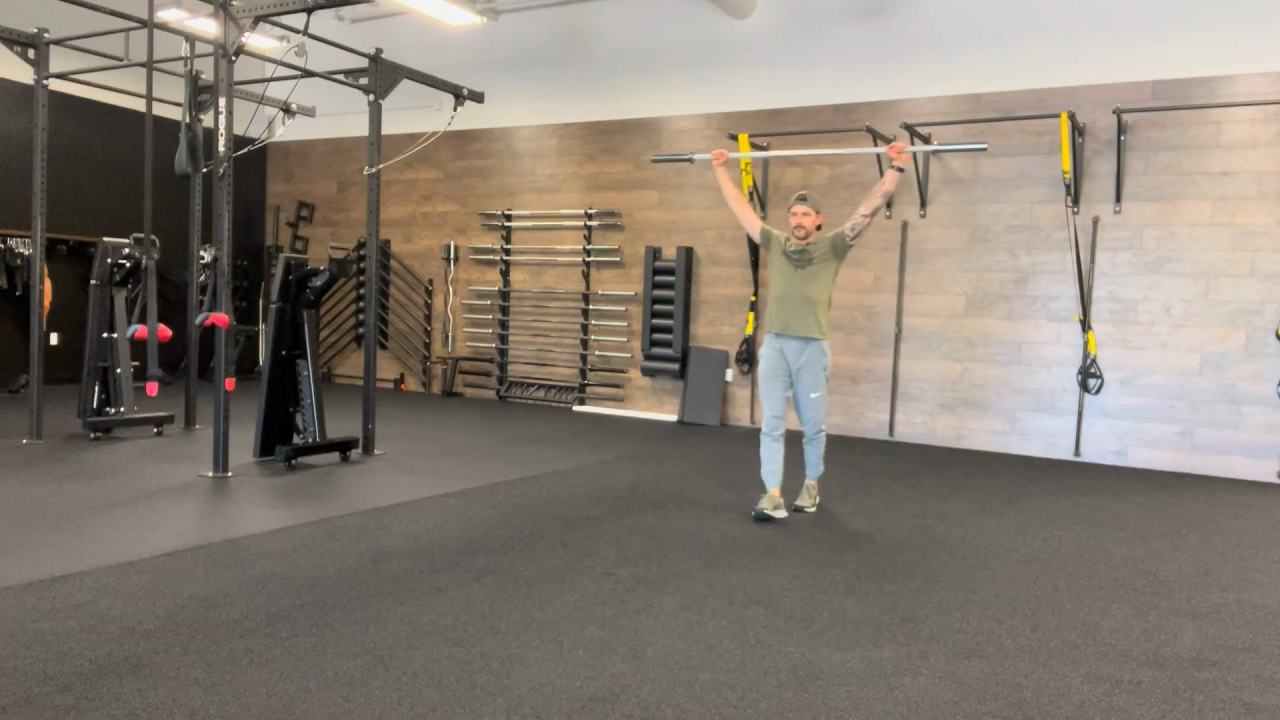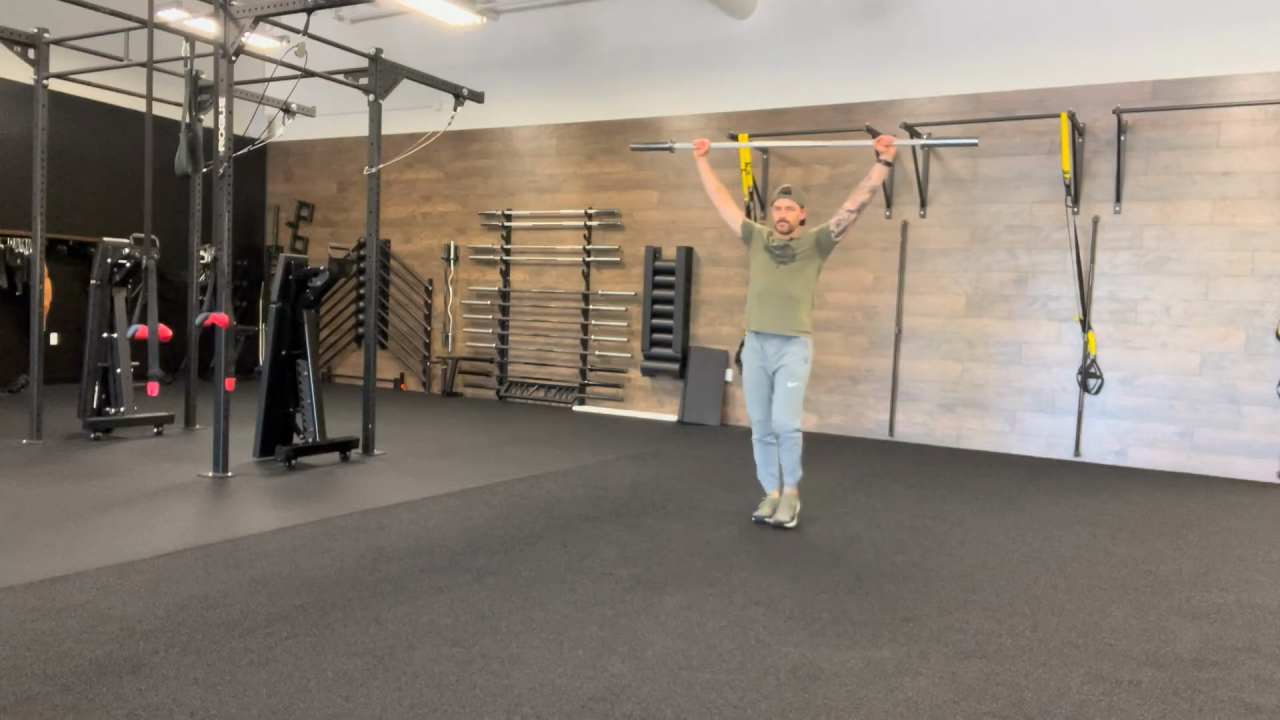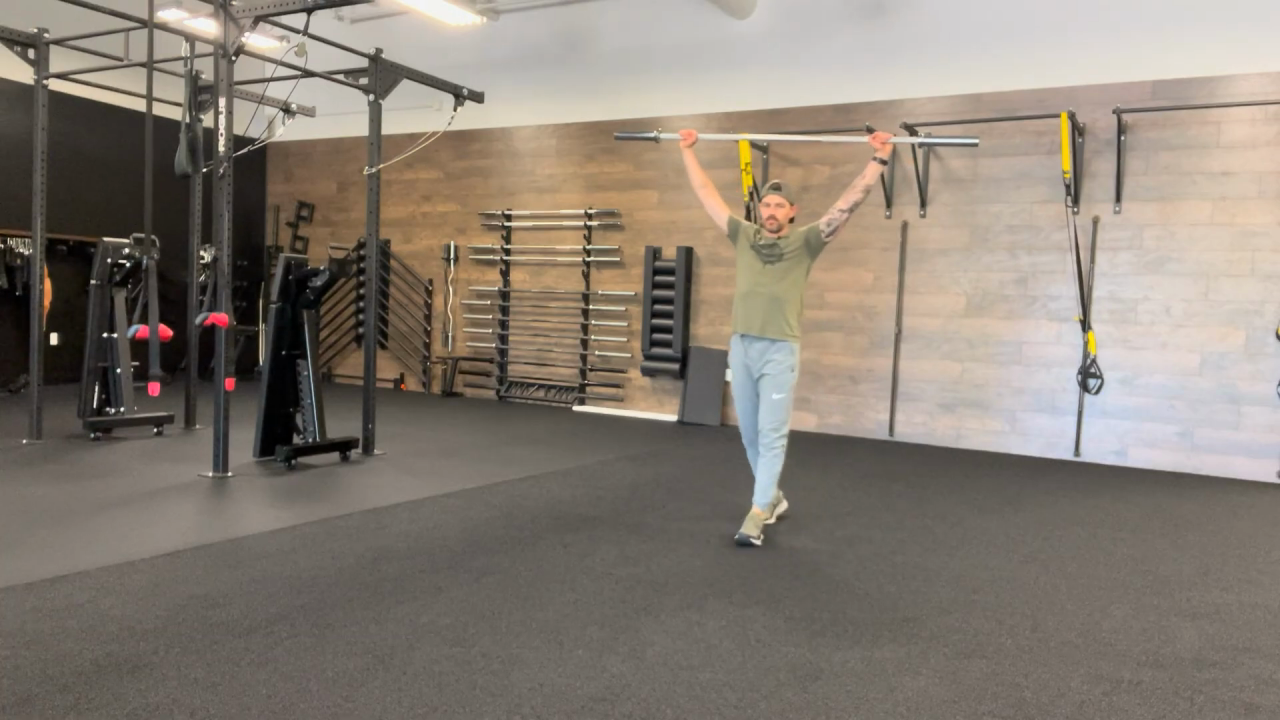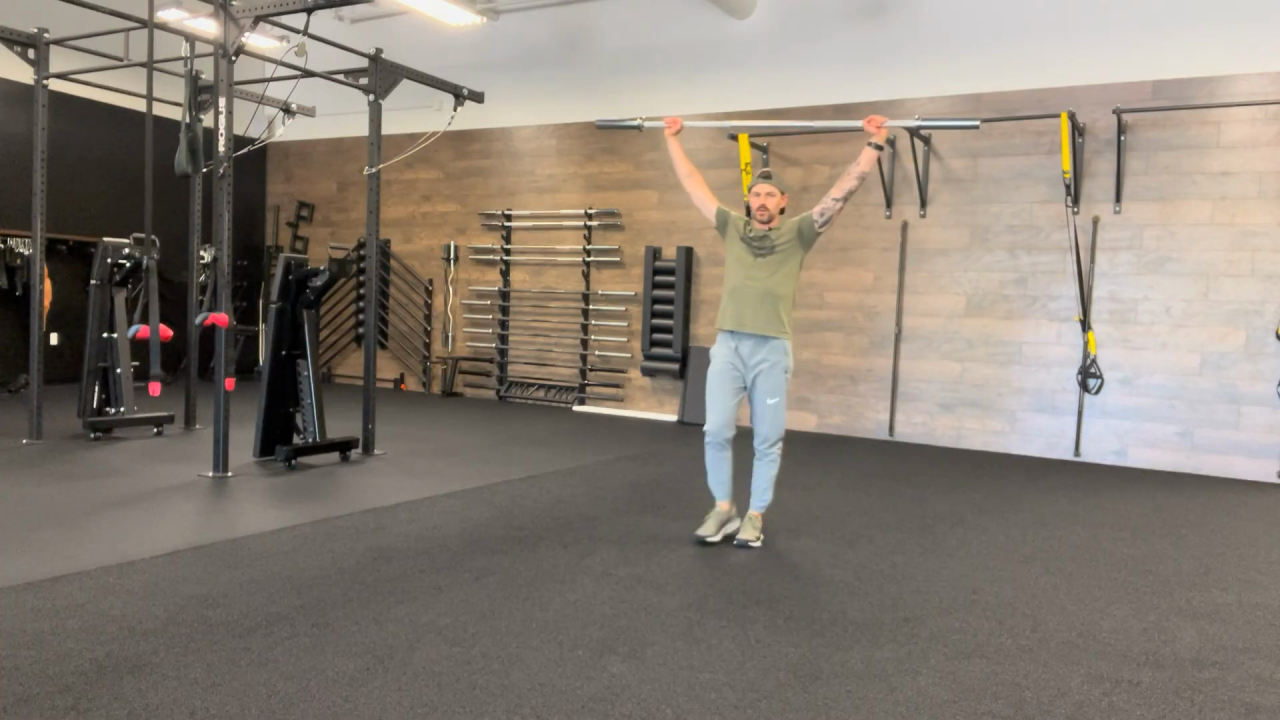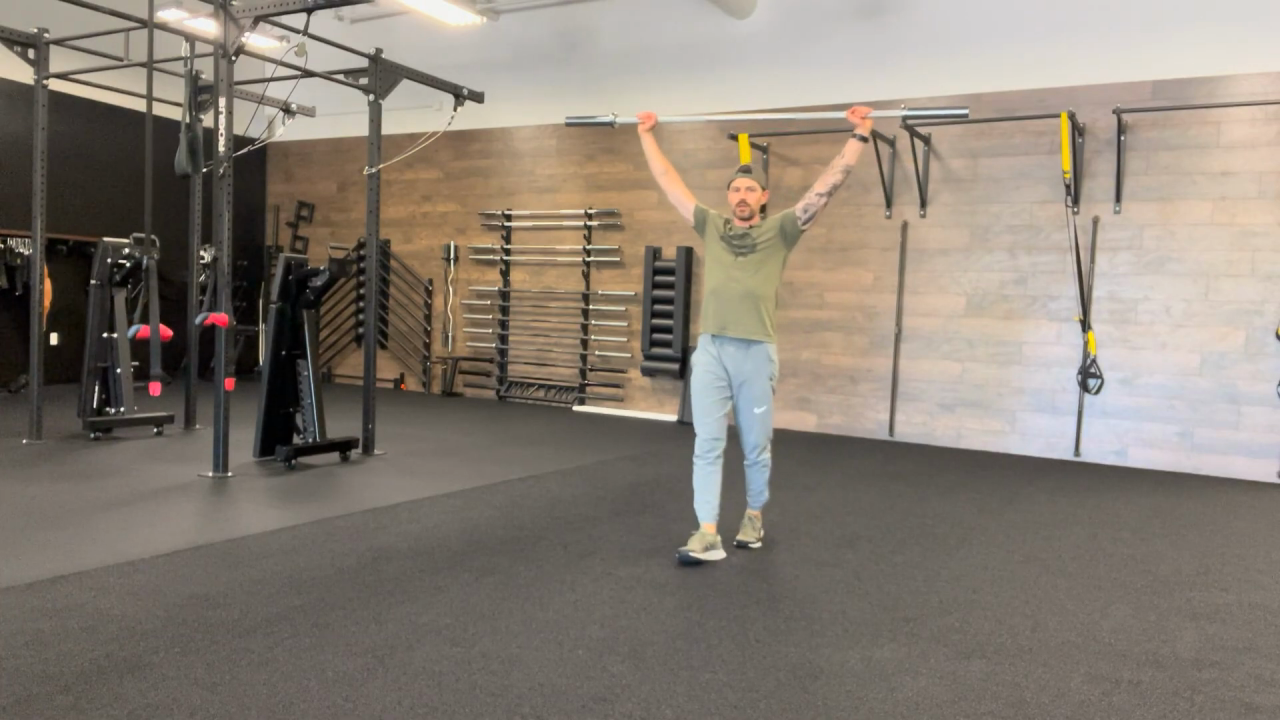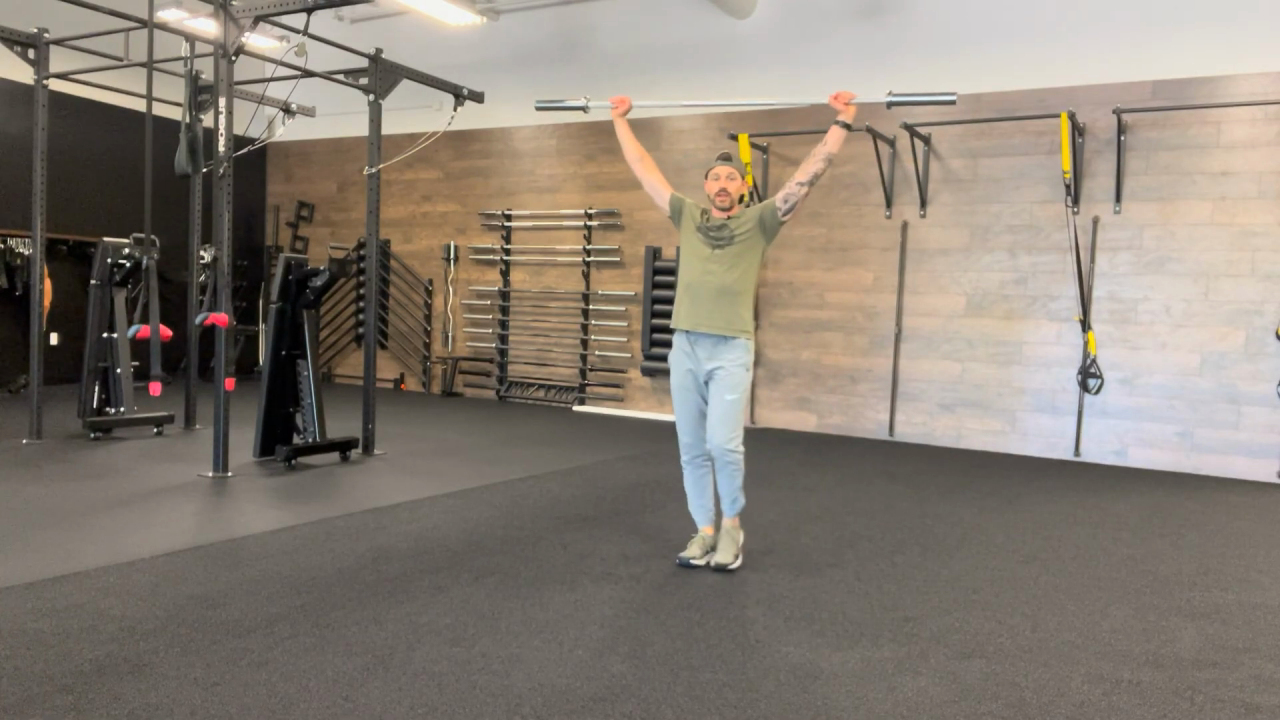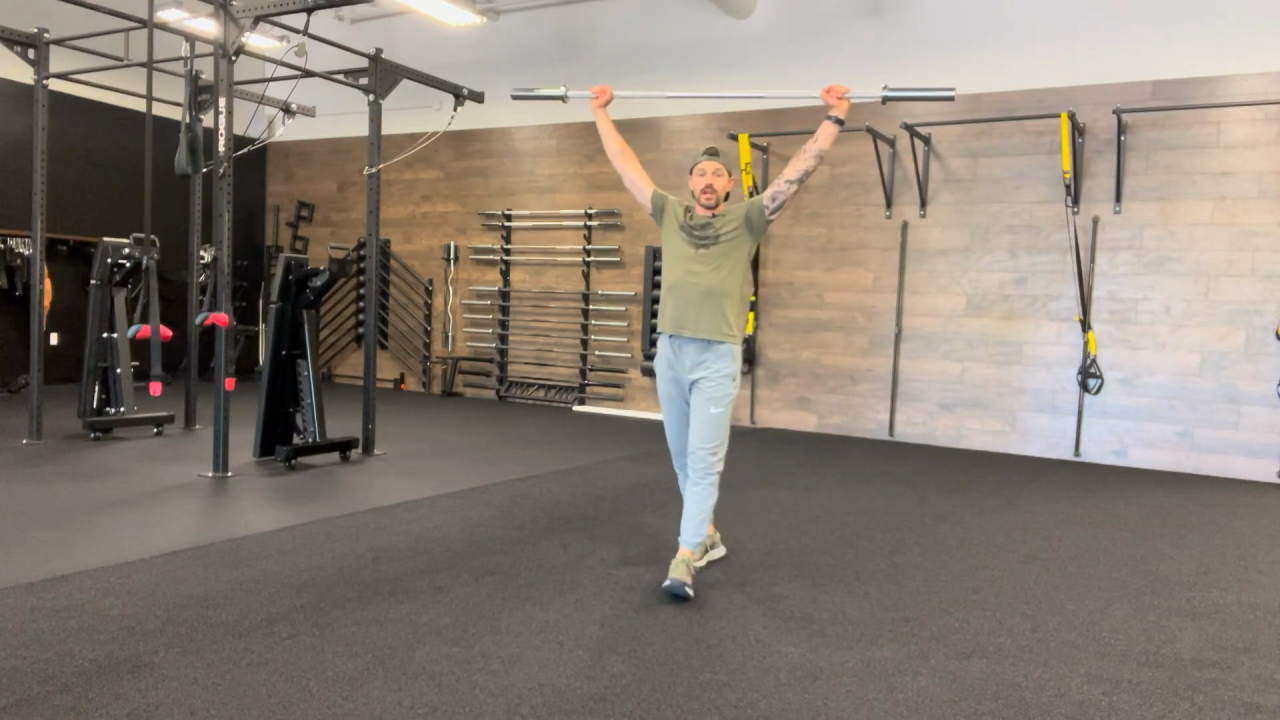
dt=0.4s
person 1, frame 1
left shoulder: (832, 246)
right shoulder: (774, 243)
left elbow: (870, 208)
right elbow: (740, 207)
left wrist: (896, 166)
right wrist: (721, 168)
left hip: (811, 347)
right hip: (773, 345)
left knee: (813, 426)
right knee: (772, 424)
left ankle: (811, 484)
right ankle: (773, 495)
person 1, frame 2
left shoulder: (816, 242)
right shoulder: (756, 238)
left elbow: (856, 202)
right elbow: (721, 199)
left wrist: (884, 161)
right wrist: (702, 159)
left hip: (793, 345)
right hip: (755, 344)
left knee: (785, 422)
right knee: (762, 429)
left ankle: (790, 493)
right ankle: (771, 495)
person 1, frame 3
left shoulder: (806, 241)
right shoulder: (743, 235)
left elbow: (849, 202)
right elbow: (706, 193)
left wrist: (880, 158)
right wrist: (688, 150)
left hip: (780, 350)
right hip: (741, 346)
left knee: (771, 435)
right knee: (751, 433)
left ankle: (757, 514)
right ankle: (773, 494)
person 1, frame 4
left shoulder: (798, 232)
right shoulder: (732, 227)
left elbow: (843, 190)
right elbow: (692, 183)
left wrist: (875, 144)
right wrist: (672, 139)
left hip: (771, 349)
right hip: (727, 344)
left knee: (767, 441)
right knee: (716, 431)
left ankle: (755, 516)
right ankle: (723, 510)
person 1, frame 5
left shoulder: (780, 230)
right shoulder: (711, 226)
left elbow: (828, 185)
right elbow: (669, 181)
left wrist: (859, 135)
right wrist: (646, 134)
left hip: (755, 352)
right hip: (709, 350)
left knee: (755, 446)
right knee: (707, 445)
left ankle: (754, 514)
right ankle: (708, 533)
person 1, frame 6
left shoulder: (759, 222)
right shoulder: (686, 216)
left elbow: (808, 174)
right elbow: (643, 170)
left wrist: (842, 121)
right wrist: (620, 120)
left hip: (731, 349)
right hip: (685, 347)
left knee: (723, 443)
right knee: (692, 450)
left ankle: (732, 524)
right ankle: (706, 532)
person 1, frame 7
left shoulder: (746, 218)
right shoulder: (669, 212)
left elbow: (798, 170)
right elbow: (625, 163)
left wrist: (835, 116)
right wrist: (601, 111)
left hip: (717, 355)
right hip: (670, 351)
left knee: (703, 459)
right knee: (682, 458)
left ankle: (684, 557)
right ankle: (706, 534)
